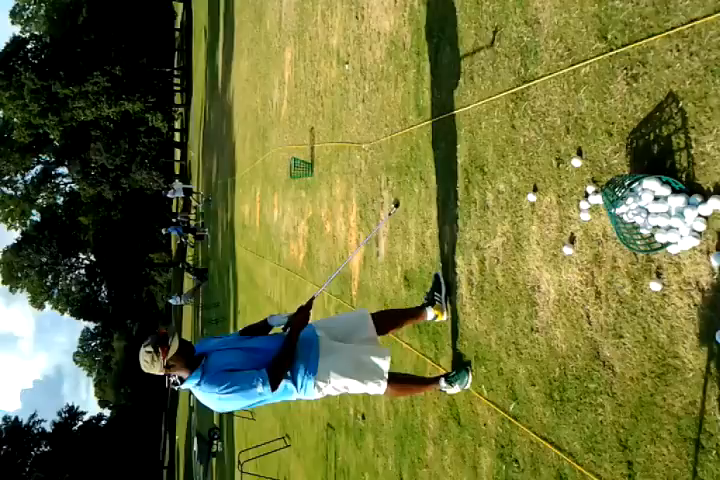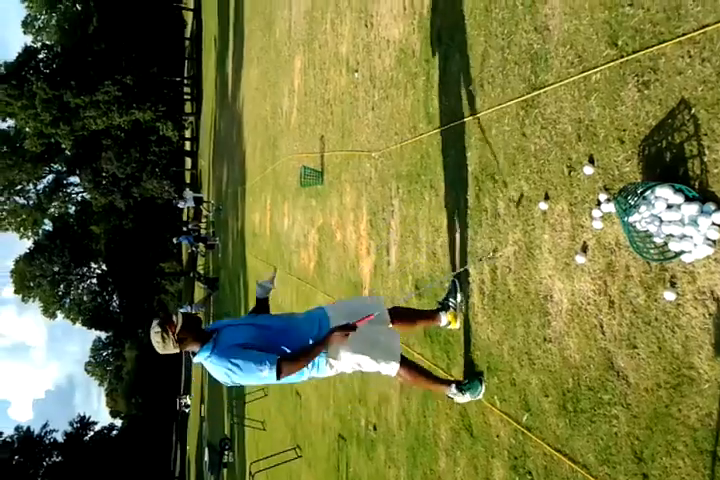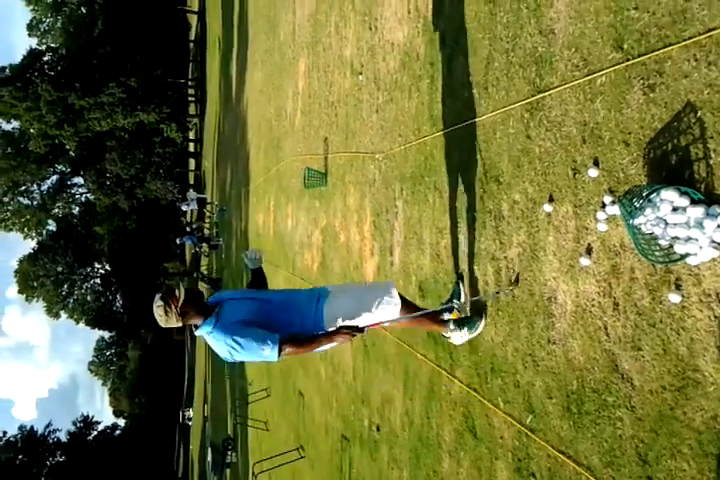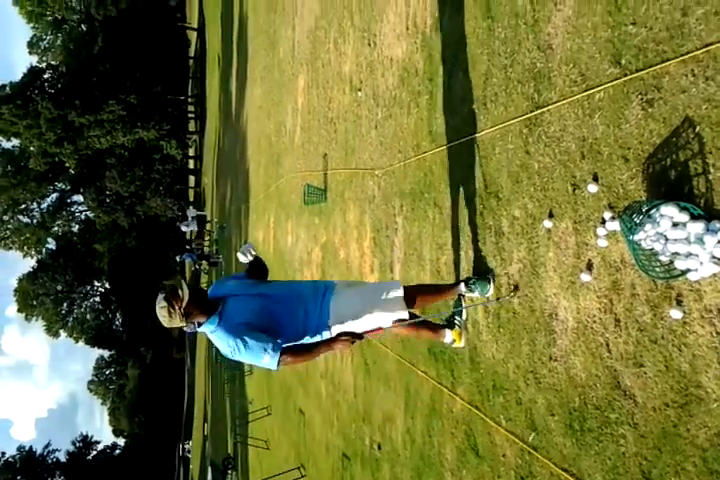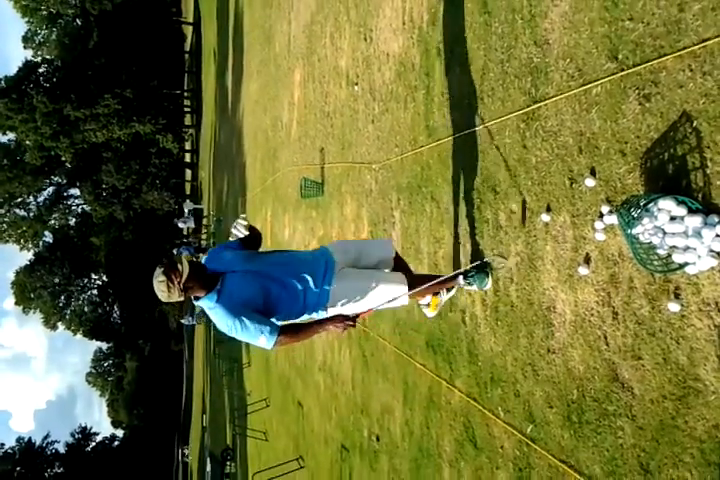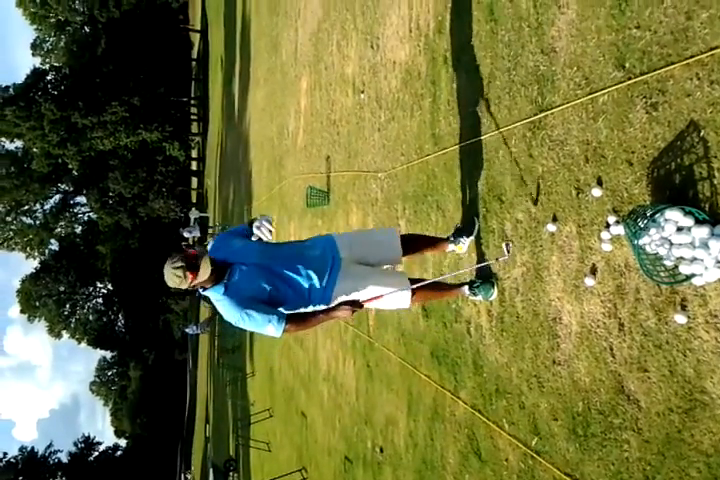
dt=0.3s
person 1, frame 1
left shoulder: (200, 350)
right shoulder: (216, 392)
right elbow: (273, 381)
left wrist: (268, 323)
right wrist: (293, 330)
left hip: (309, 337)
right hip: (315, 372)
left knee: (376, 321)
right knee: (384, 380)
left ankle: (429, 311)
right ankle: (442, 383)
person 1, frame 2
left shoulder: (213, 330)
right shoulder: (225, 363)
right elbow: (283, 369)
right wrist: (326, 343)
left hip: (318, 317)
right hip: (323, 354)
left knee: (388, 315)
right knee: (395, 361)
left ankle: (442, 315)
right ankle: (453, 389)
person 1, frame 3
left shoulder: (216, 301)
right shoulder: (227, 339)
right elbow: (284, 348)
left wrist: (253, 266)
right wrist: (331, 336)
left hip: (318, 299)
right hip: (324, 319)
left knee: (390, 310)
right knee: (394, 305)
left ankle: (444, 315)
right ankle: (452, 329)
person 1, frame 4
left shoulder: (217, 290)
right shoulder: (229, 338)
left elbow: (258, 277)
right elbow: (282, 358)
right wrist: (331, 345)
left hip: (324, 292)
right hip: (329, 318)
left knee: (395, 313)
right knee: (406, 296)
left ankle: (448, 333)
right ankle: (462, 287)
person 1, frame 5
left shoulder: (212, 259)
right shoulder: (226, 315)
left elbow: (251, 245)
right elbow: (277, 336)
left wrist: (241, 233)
right wrist: (325, 326)
left hip: (321, 260)
right hip: (330, 294)
left knee: (387, 253)
right knee: (404, 288)
left ankle: (431, 295)
right ankle: (460, 280)
person 1, frame 6
left shoulder: (219, 246)
right shoulder: (232, 305)
left elbow: (250, 233)
right elbow: (284, 324)
left wrist: (258, 226)
right wrist: (332, 313)
left hip: (328, 249)
right hip: (334, 288)
left knee: (400, 241)
right knee: (410, 289)
left ankle: (451, 243)
right ankle: (466, 289)
